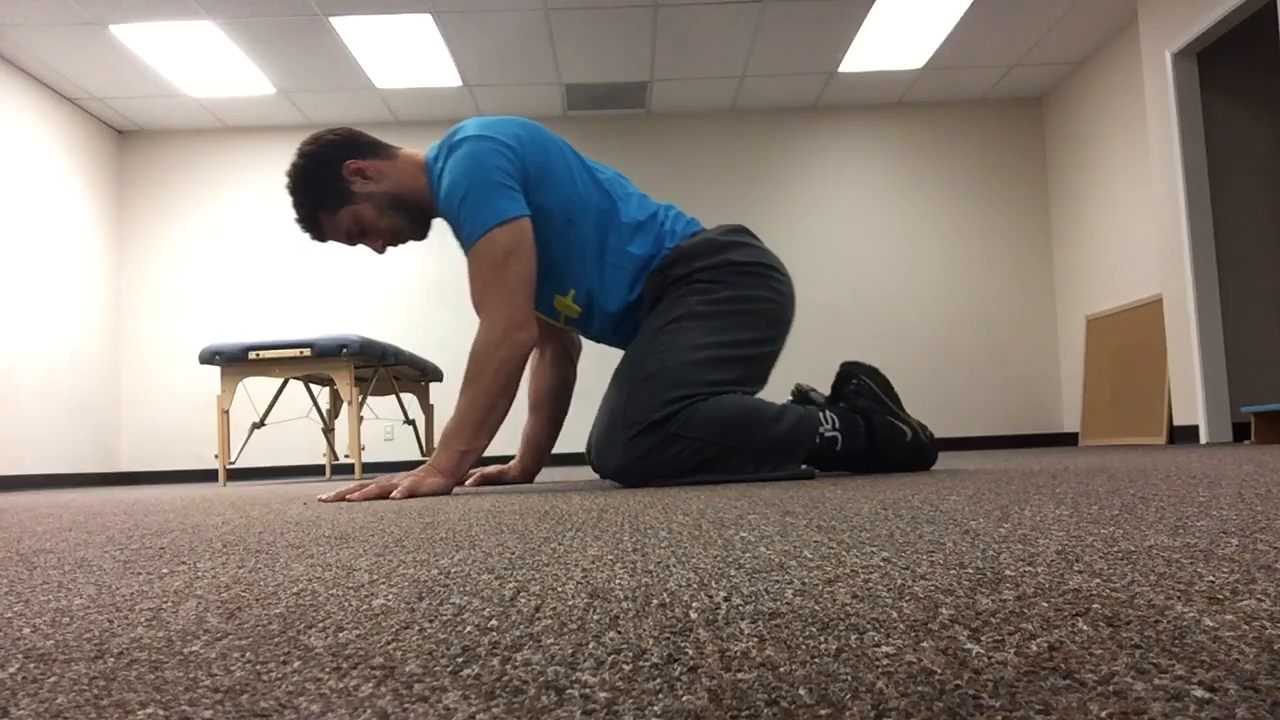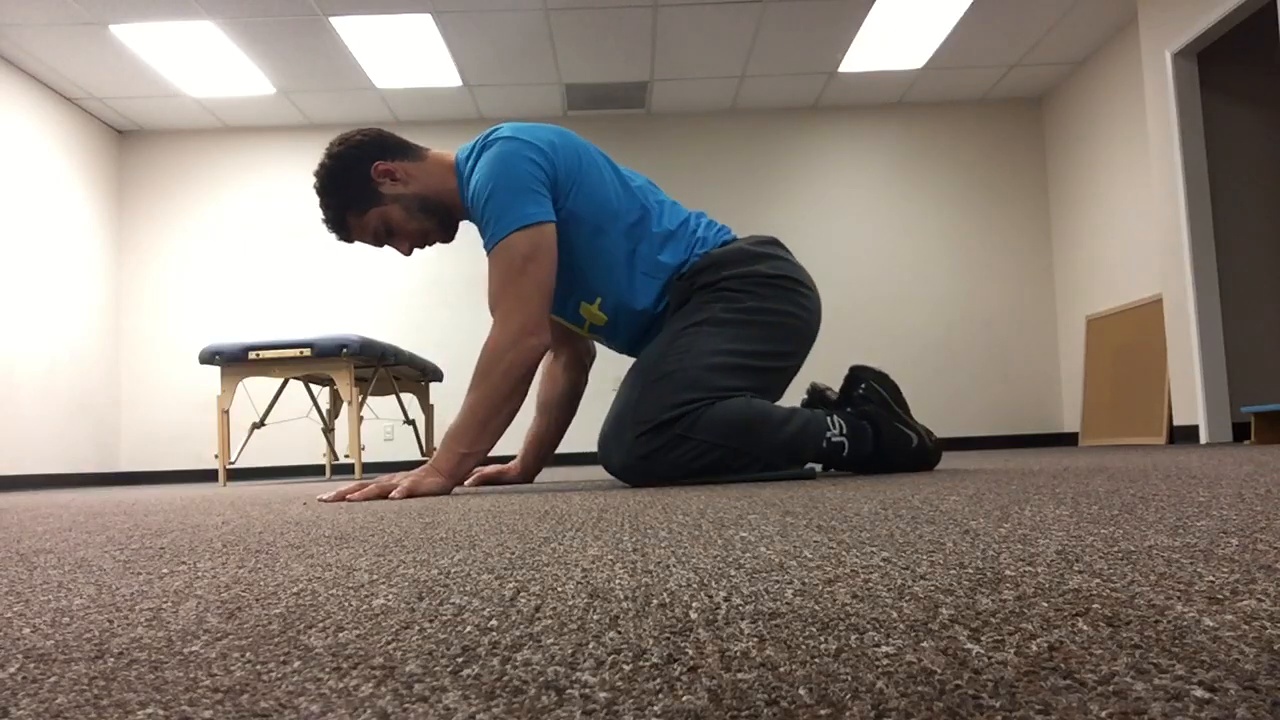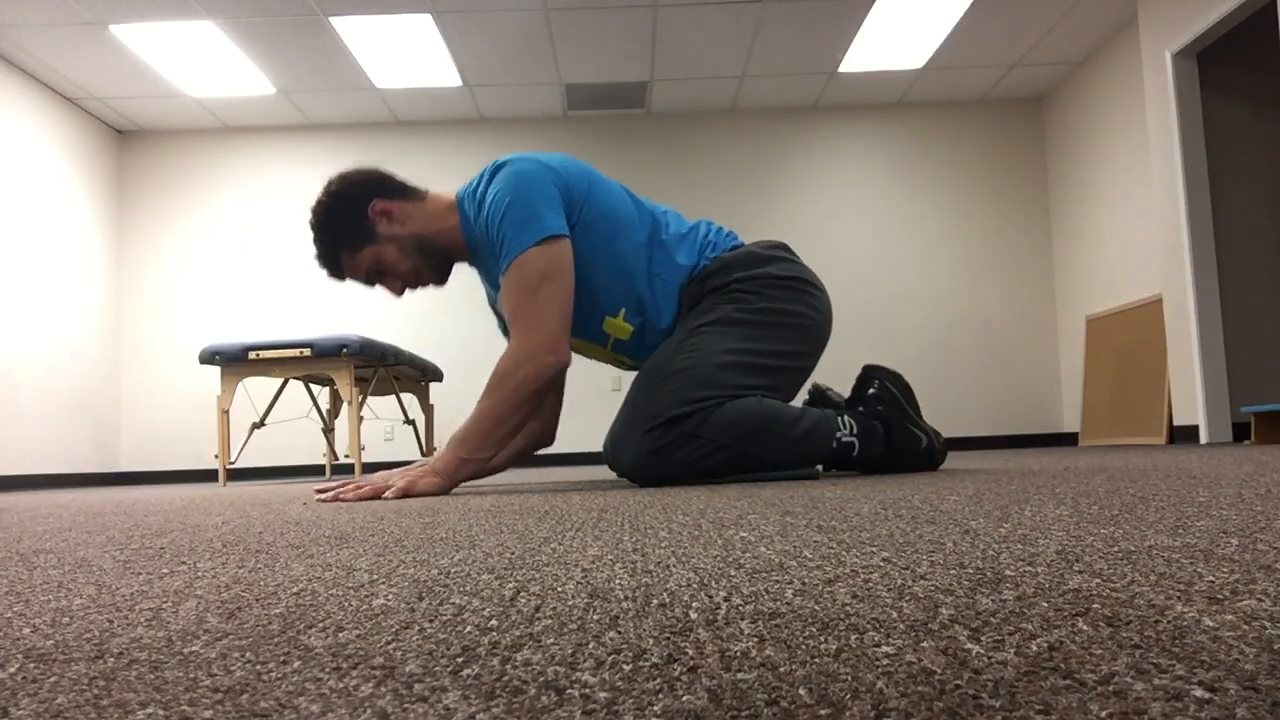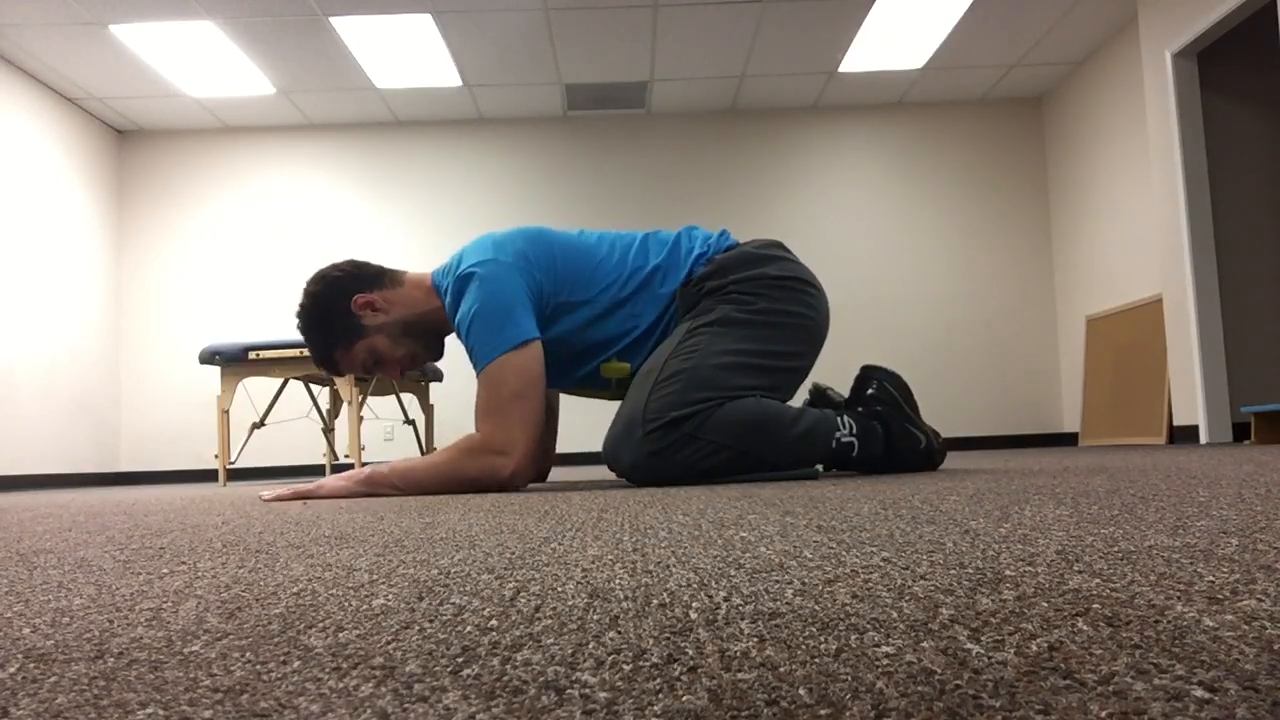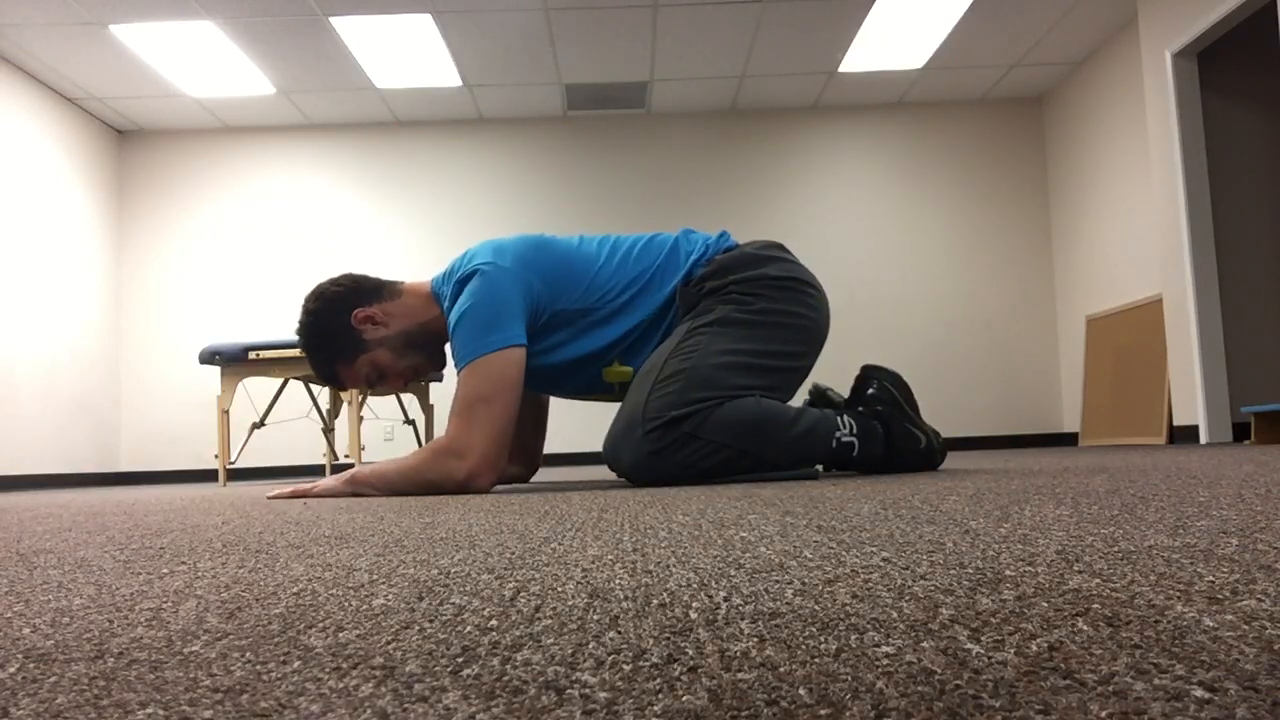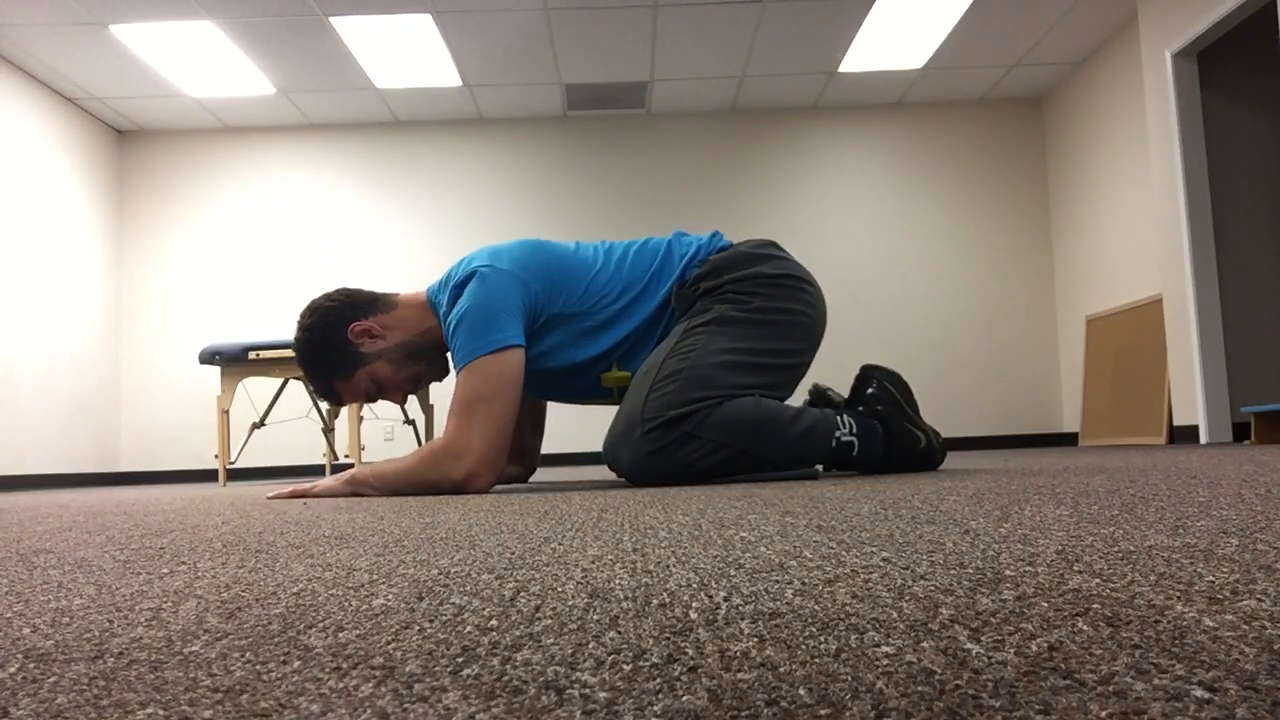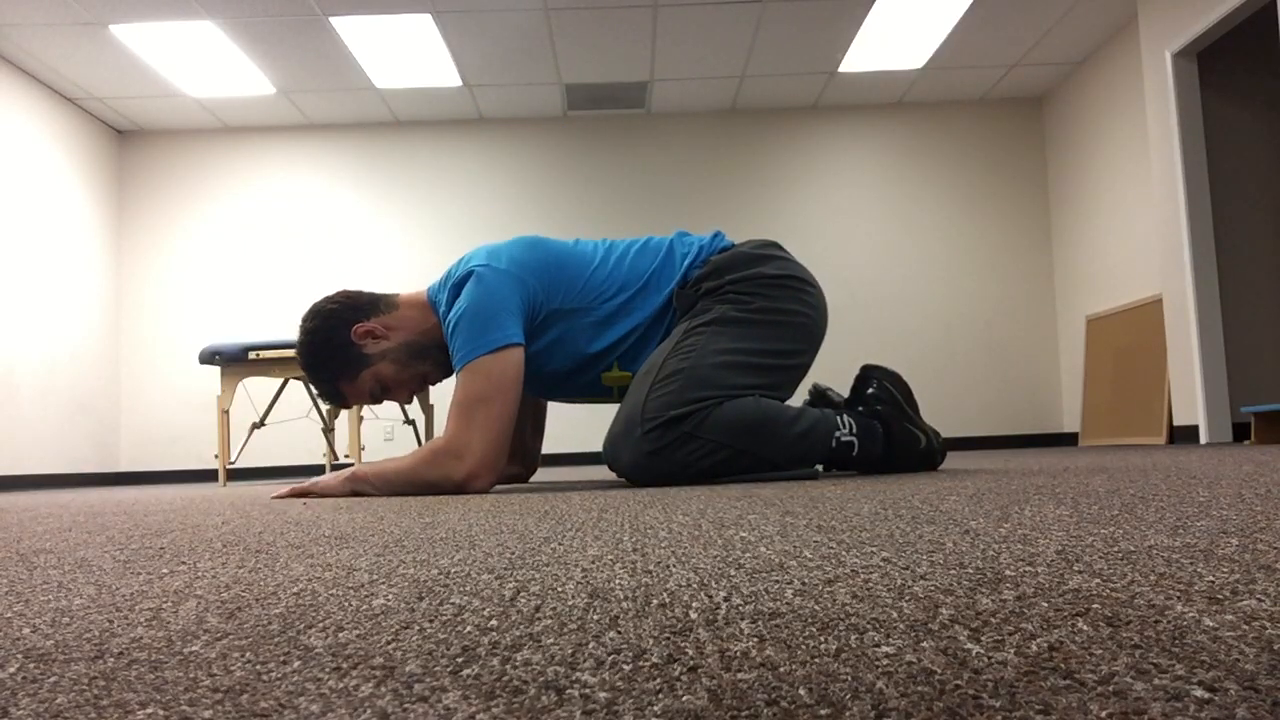
dt=0.7s
person 1, frame 1
left shoulder: (471, 159)
right shoulder: (472, 182)
left elbow: (509, 330)
right elbow: (554, 342)
left wrist: (444, 466)
right wrist: (527, 463)
left hip: (720, 282)
right hip: (702, 290)
left knee: (636, 448)
right knee: (621, 452)
left ankle: (847, 428)
right ankle: (816, 420)
person 1, frame 2
left shoulder: (502, 161)
right shoulder: (499, 193)
left elbow: (521, 336)
right elbow: (568, 352)
left wrist: (445, 467)
right wrist: (526, 464)
left hip: (746, 292)
right hip: (722, 301)
left knee: (638, 447)
right knee: (638, 447)
left ankle: (854, 431)
right ankle: (833, 420)
person 1, frame 3
left shoulder: (511, 189)
right shoulder: (495, 259)
left elbow: (540, 354)
right elbow: (536, 420)
left wrist: (443, 470)
right wrist: (441, 467)
left hip: (760, 294)
right hip: (728, 310)
left knee: (650, 448)
right knee: (635, 454)
left ankle: (863, 431)
right ankle: (834, 418)
person 1, frame 4
left shoulder: (484, 283)
right shoulder: (487, 291)
left elbow: (505, 457)
right elbow: (534, 459)
left wrist: (364, 480)
right wrist: (389, 478)
left hip: (757, 292)
right hip: (742, 300)
left knee: (649, 447)
right knee: (633, 453)
left ankle: (862, 431)
right ankle: (843, 414)
person 1, frame 5
left shoulder: (482, 287)
right shoulder: (500, 311)
left elbow: (471, 463)
right elbow: (518, 460)
left wrist: (351, 480)
right wrist: (383, 478)
left hip: (757, 291)
right hip: (747, 299)
left knee: (647, 446)
right knee: (635, 454)
left ankle: (865, 431)
right ankle: (834, 414)
person 1, frame 6
left shoulder: (480, 293)
right shoulder: (489, 312)
left elbow: (471, 464)
right elbow: (516, 460)
left wrist: (351, 478)
right wrist: (382, 473)
left hip: (755, 290)
right hip: (740, 299)
left knee: (646, 444)
right knee: (640, 451)
left ankle: (865, 429)
right ankle: (837, 414)
person 1, frame 7
left shoulder: (478, 293)
right shoulder: (495, 314)
left elbow: (471, 465)
right elbow: (517, 461)
left wrist: (353, 478)
right wrist: (385, 476)
left hip: (755, 291)
right hip: (742, 299)
left knee: (645, 446)
right knee: (642, 450)
left ankle: (865, 430)
right ankle: (826, 416)
